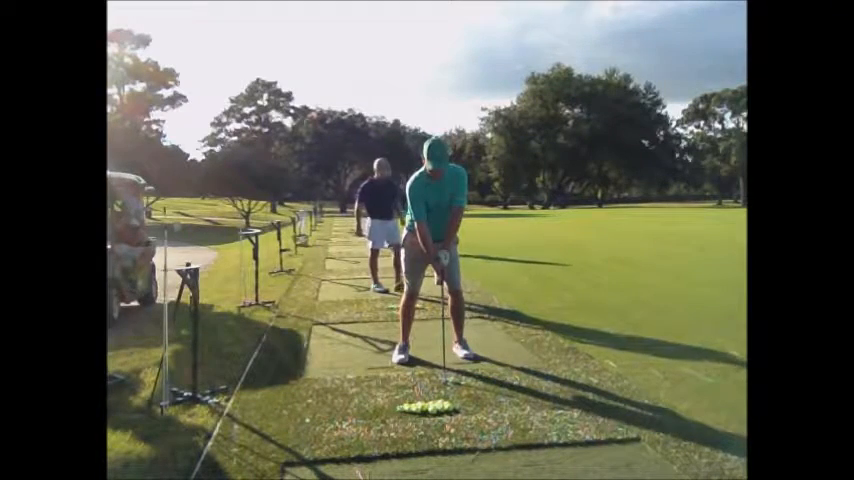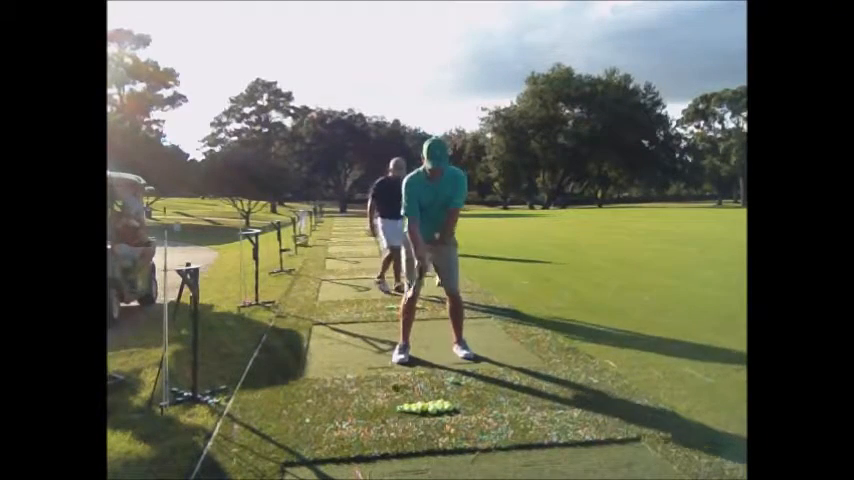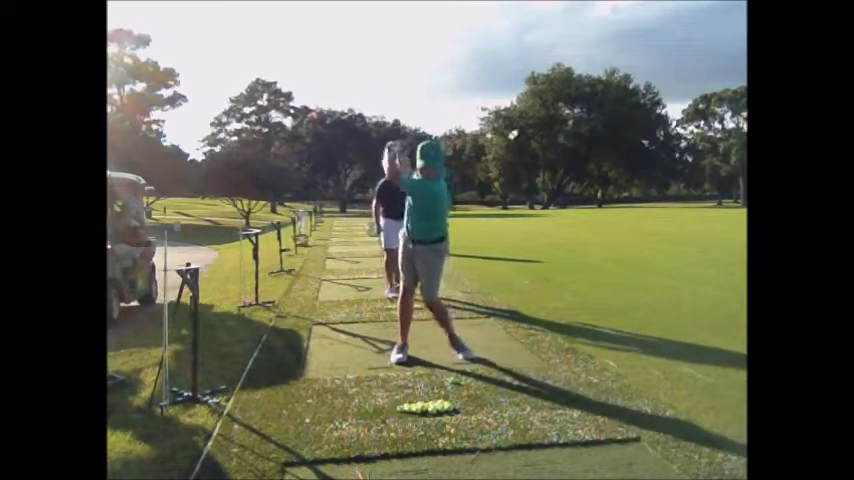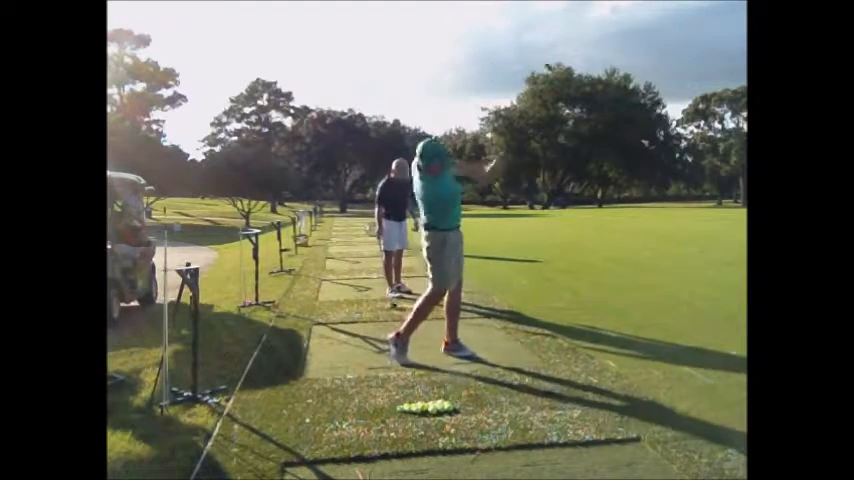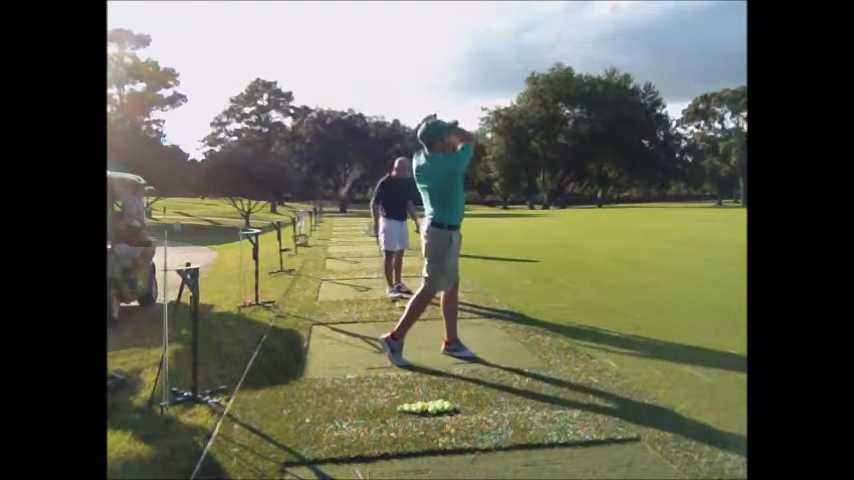
dt=0.5s
person 1, frame 1
left shoulder: (459, 175)
right shoulder: (415, 184)
left elbow: (457, 213)
right elbow: (421, 225)
left wrist: (445, 248)
right wrist: (433, 259)
left hip: (446, 240)
right hip: (416, 241)
left knee: (456, 291)
right knee: (411, 293)
left ankle: (459, 341)
right ankle: (403, 344)
person 1, frame 2
left shoulder: (457, 178)
right shoulder: (411, 182)
left elbow: (452, 217)
right elbow: (411, 221)
left wrist: (435, 247)
right wrist: (417, 256)
left hip: (444, 243)
right hip: (418, 242)
left knee: (453, 293)
right knee: (412, 293)
left ankle: (459, 342)
right ankle: (403, 344)
person 1, frame 3
left shoulder: (429, 188)
right shoulder: (423, 177)
left elbow: (393, 177)
left hip: (431, 247)
right hip: (408, 240)
left knee: (430, 299)
right knee: (406, 291)
left ankle: (453, 339)
right ankle: (402, 343)
person 1, frame 4
left shoulder: (422, 164)
right shoulder: (437, 189)
left elbow: (456, 167)
right elbow: (479, 183)
left wrist: (486, 169)
right wrist: (492, 171)
left hip: (449, 233)
right hip: (440, 238)
left knee: (455, 286)
right knee: (438, 290)
left ankle: (451, 341)
right ankle: (401, 337)
person 1, frame 5
left shoulder: (419, 161)
right shoulder: (451, 165)
right elbow: (468, 139)
left wrist: (430, 126)
right wrist: (440, 127)
left hip: (441, 230)
right hip: (443, 233)
left knee: (451, 286)
right knee: (430, 289)
left ankle: (451, 341)
right ankle: (395, 338)
person 2, frame 1
left shoulder: (391, 184)
right shoulder: (367, 186)
left elbow: (396, 203)
right elbow: (358, 207)
left wrist: (401, 217)
right wrist: (358, 226)
left hip: (391, 221)
right hip: (375, 222)
left knee: (398, 249)
right knee: (374, 252)
left ankle: (398, 281)
right ankle: (375, 283)
person 2, frame 2
left shoulder: (402, 184)
right shoulder: (380, 184)
right elbow: (371, 204)
right wrist: (371, 223)
left hip: (399, 220)
right hip: (385, 220)
left knee: (398, 252)
right knee: (392, 250)
left ankle: (397, 283)
right ankle: (380, 278)
person 2, frame 3
right shoulder: (385, 184)
right elbow: (376, 204)
right wrist: (377, 224)
left hip: (402, 220)
right hip: (388, 220)
left knee: (398, 253)
right knee: (390, 253)
left ankle: (398, 283)
right ankle: (390, 287)
person 2, frame 4
left shoulder: (406, 183)
right shoulder: (385, 185)
right elbow: (378, 207)
left wrist: (414, 218)
right wrist: (379, 226)
left hip: (402, 221)
right hip: (389, 222)
left knee: (399, 253)
right knee: (389, 254)
left ankle: (398, 283)
right ankle: (390, 287)
person 2, frame 5
left shoulder: (407, 182)
right shoulder: (385, 183)
right elbow: (374, 203)
left wrist: (415, 221)
right wrist: (375, 222)
left hip: (402, 221)
right hip: (389, 221)
left knee: (400, 253)
right knee: (389, 254)
left ankle: (398, 283)
right ankle: (390, 287)
